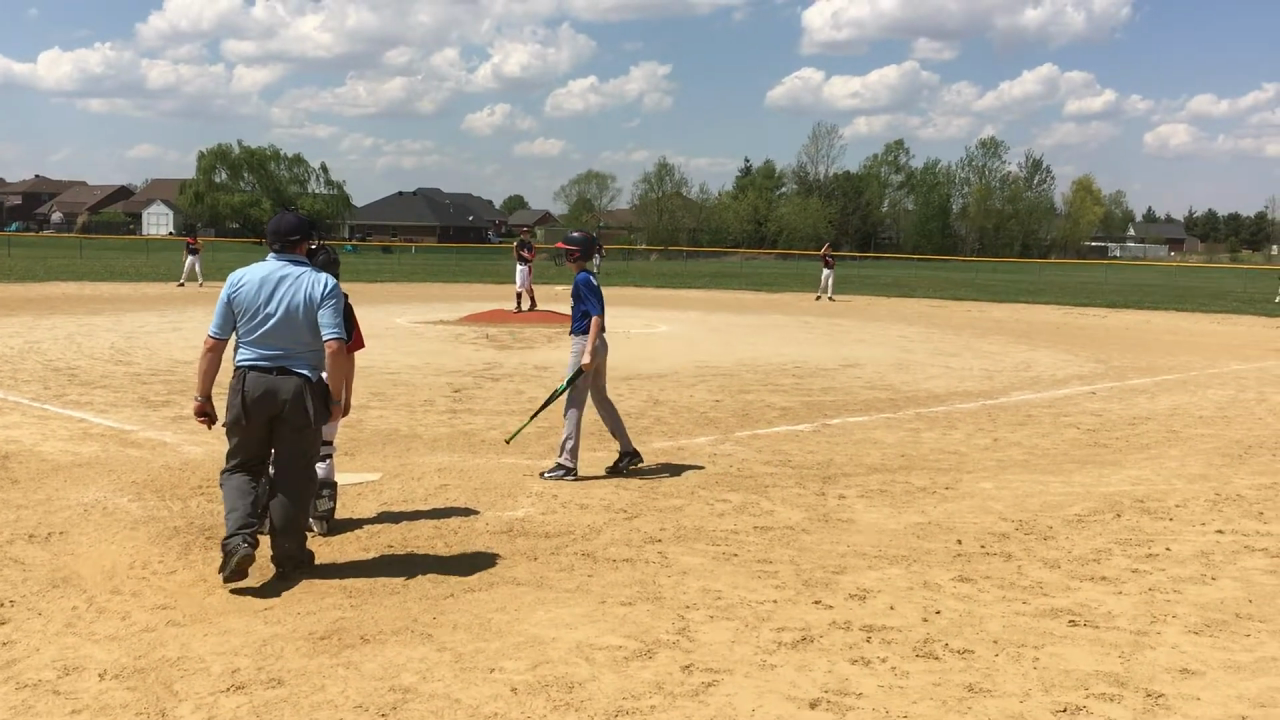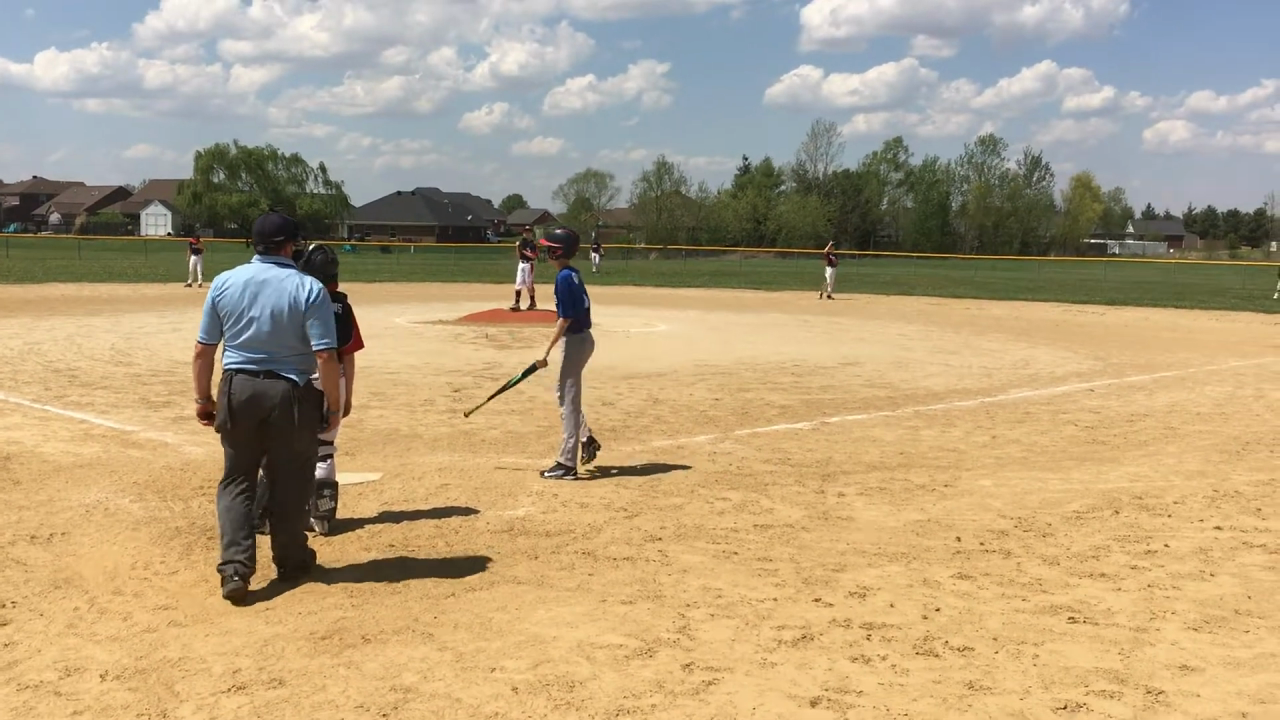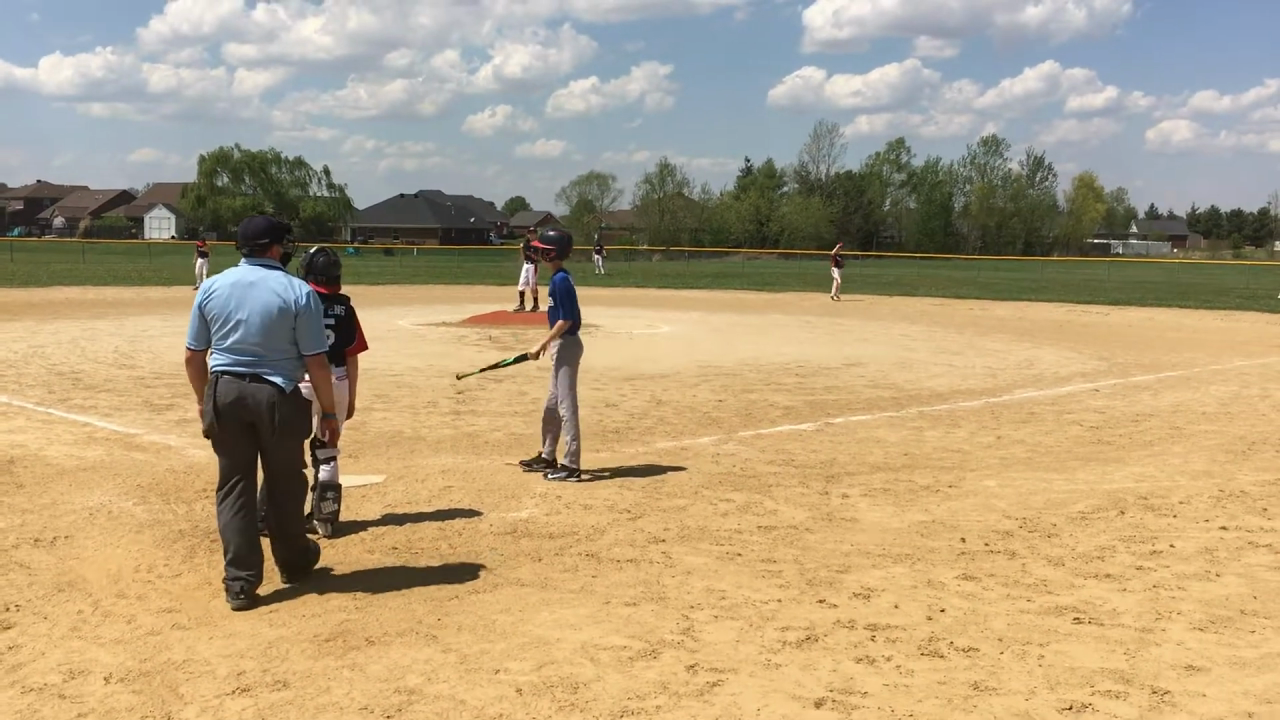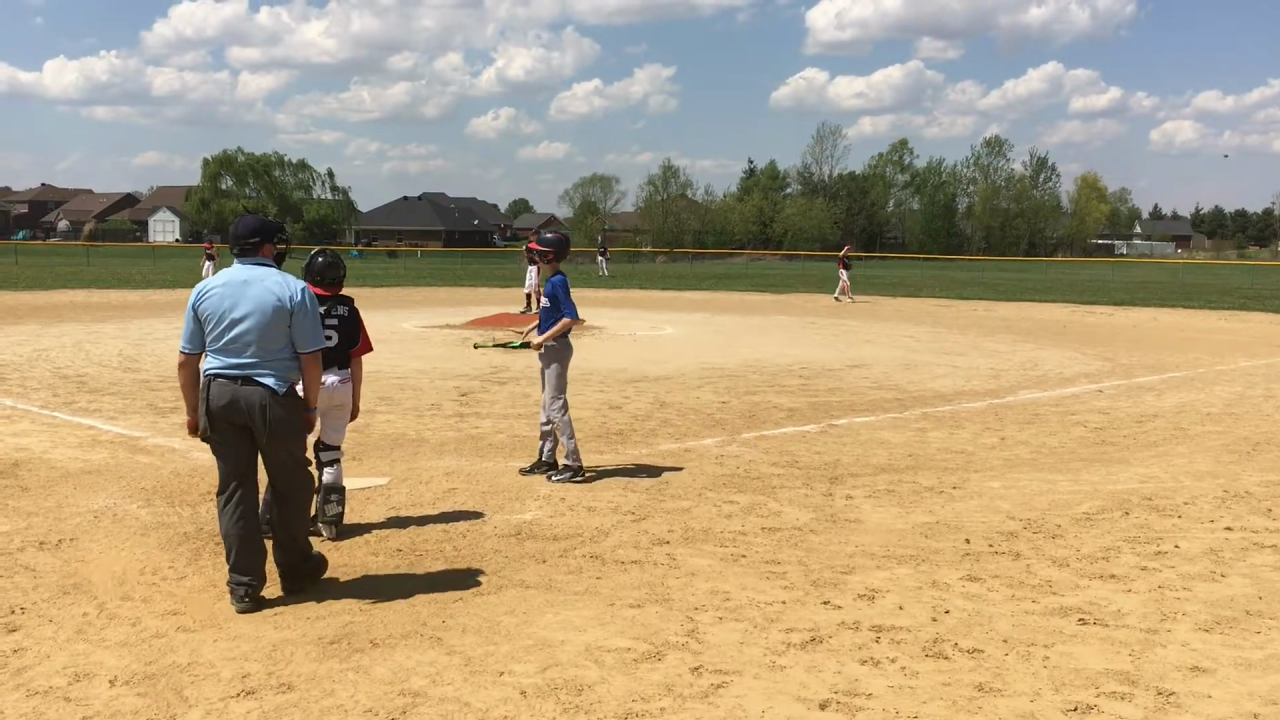
dt=0.2s
person 1, frame 1
left shoulder: (239, 279)
right shoulder: (323, 284)
left elbow: (213, 345)
right elbow: (334, 348)
left wrist: (202, 395)
right wrist: (335, 398)
left hip: (250, 385)
right hip: (300, 389)
left knee: (241, 467)
right knee: (294, 475)
left ankle: (239, 538)
right ankle: (289, 556)
person 1, frame 2
left shoulder: (224, 282)
right shoulder: (308, 288)
left elbow: (203, 350)
right elbow: (325, 356)
left wrist: (203, 399)
right wrist: (333, 406)
left hip: (237, 390)
right hip: (289, 393)
left knee: (237, 479)
right knee: (291, 479)
left ankle: (235, 566)
right ankle: (290, 559)
person 1, frame 3
left shoulder: (211, 287)
right shoulder: (298, 292)
left elbow: (193, 356)
right elbow: (315, 361)
left wrist: (204, 400)
right wrist: (328, 413)
left hip: (226, 393)
right hip: (277, 397)
left knee: (234, 487)
right knee: (286, 483)
left ankle: (240, 582)
right ankle: (294, 561)
person 1, frame 4
left shoulder: (205, 289)
right shoulder: (294, 289)
left elbow: (186, 361)
right elbow: (310, 359)
left wrist: (193, 410)
right wrist: (310, 406)
left hip: (219, 396)
right hip: (273, 398)
left knee: (234, 490)
right knee: (292, 483)
left ankle: (244, 586)
right ankle: (295, 570)
person 2, frame 1
right shoulder: (341, 306)
right elbow: (348, 355)
right wrist: (347, 395)
right hip: (331, 382)
right knee: (323, 449)
left ankle: (263, 514)
right ankle: (320, 515)
person 2, frame 2
right shoulder: (342, 307)
right elbow: (348, 356)
right wrist: (347, 395)
right knee: (324, 449)
left ankle: (265, 515)
right ankle: (321, 516)
person 2, frame 3
right shoulder: (345, 309)
right elbow: (352, 358)
right wrist: (351, 397)
left hip: (300, 382)
right hip: (336, 383)
right knee: (327, 452)
left ankle: (267, 517)
right ankle: (324, 518)
person 2, frame 4
right shoulder: (349, 310)
right elbow: (356, 359)
right wrist: (356, 399)
right hip: (340, 385)
right knee: (331, 454)
left ankle: (271, 520)
right ankle: (328, 520)
person 3, frame 1
left shoulder: (581, 280)
right shoulder: (588, 277)
left elbow: (597, 316)
left wrist: (587, 352)
left hip: (584, 344)
right hip: (594, 343)
left knee: (573, 402)
right knee: (600, 399)
left ankle: (567, 464)
right ankle: (628, 451)
person 3, frame 2
left shoulder: (564, 277)
right shoulder: (574, 274)
left elbow: (565, 318)
left wrist: (547, 352)
left hip: (574, 341)
right hip: (584, 339)
left knee: (568, 401)
right knee: (567, 394)
left ankle: (568, 463)
right ankle: (586, 439)
person 3, frame 3
left shoulder: (560, 280)
right shoulder: (562, 277)
left elbow: (565, 320)
left wrist: (542, 346)
right wrist: (549, 344)
left hip: (566, 345)
right hip: (565, 344)
left knee: (566, 405)
right knee: (552, 403)
left ankle: (571, 465)
right ankle: (547, 456)
person 3, frame 4
left shoulder: (557, 282)
right shoulder: (551, 280)
left elbow: (572, 318)
left wrist: (543, 338)
right wrist: (533, 327)
left hip: (556, 348)
right hip: (550, 348)
left knee: (556, 405)
right knee: (548, 405)
left ankle: (574, 464)
right ankle: (547, 459)
